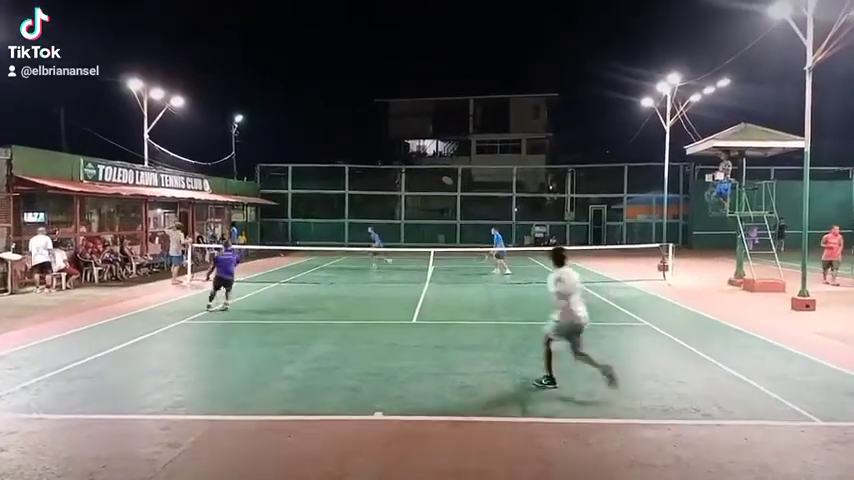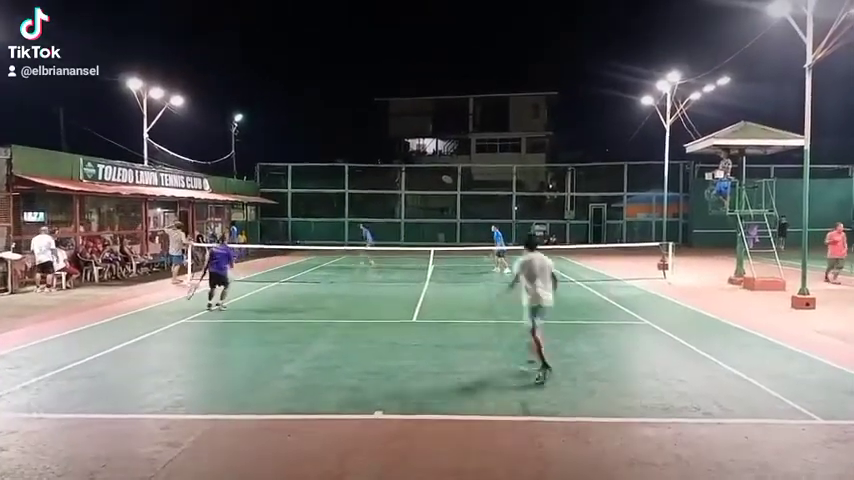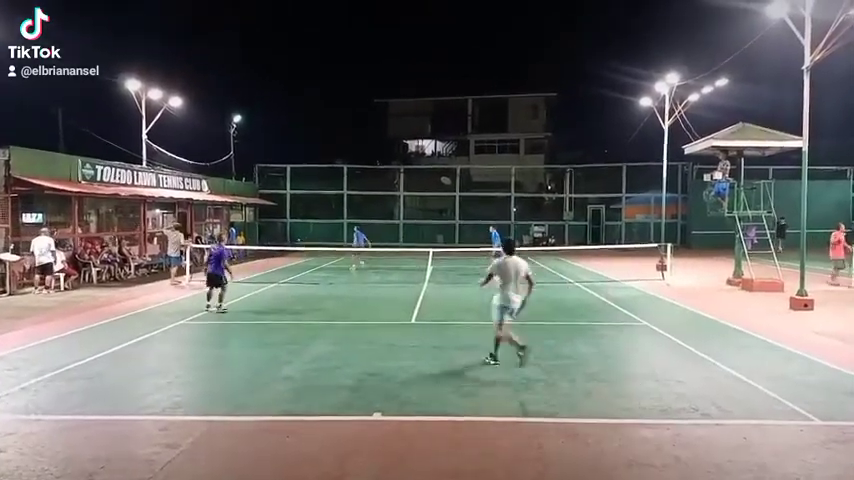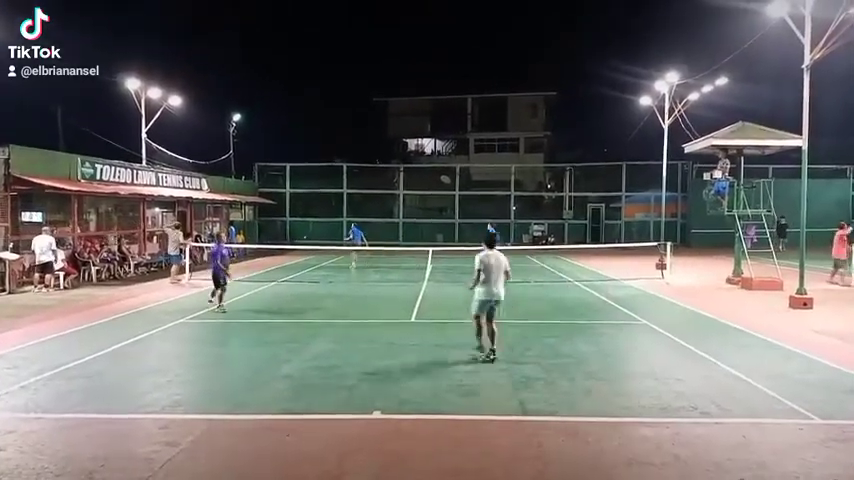
dt=0.2s
person 1, frame 1
left shoulder: (555, 277)
right shoulder: (574, 274)
left elbow: (559, 298)
left wrist: (560, 313)
left hip: (565, 318)
right hip: (581, 317)
left knee: (546, 340)
right knee: (578, 353)
person 1, frame 2
left shoulder: (523, 261)
right shoulder: (547, 260)
left elbow: (514, 282)
right elbow: (555, 281)
left hip: (533, 300)
right hip: (547, 300)
left knee: (535, 333)
right knee: (535, 331)
right ankle: (540, 360)
person 1, frame 3
left shoulder: (499, 263)
right shoulder: (523, 264)
left elbow: (486, 280)
right elbow: (531, 283)
left wrist: (481, 283)
right wrist: (526, 298)
left hip: (502, 300)
right hip: (515, 301)
left knee: (502, 330)
right knee: (501, 327)
left ankle: (521, 348)
right ankle: (494, 356)
person 1, frame 4
left shoulder: (481, 256)
right shoulder: (502, 257)
left elbow: (477, 277)
right elbow: (507, 276)
left wrist: (473, 286)
left hip: (484, 293)
right hip: (498, 294)
left knee: (477, 318)
right knee: (490, 322)
left ankle: (480, 346)
right ankle: (492, 350)
